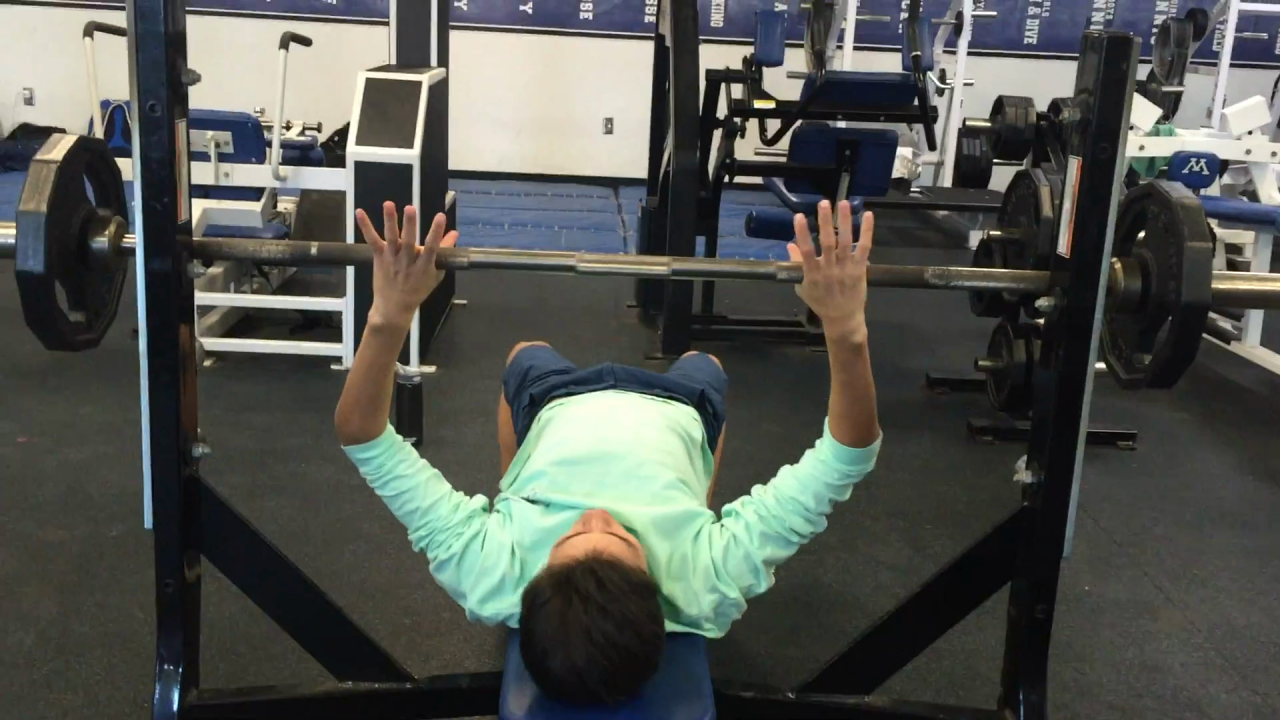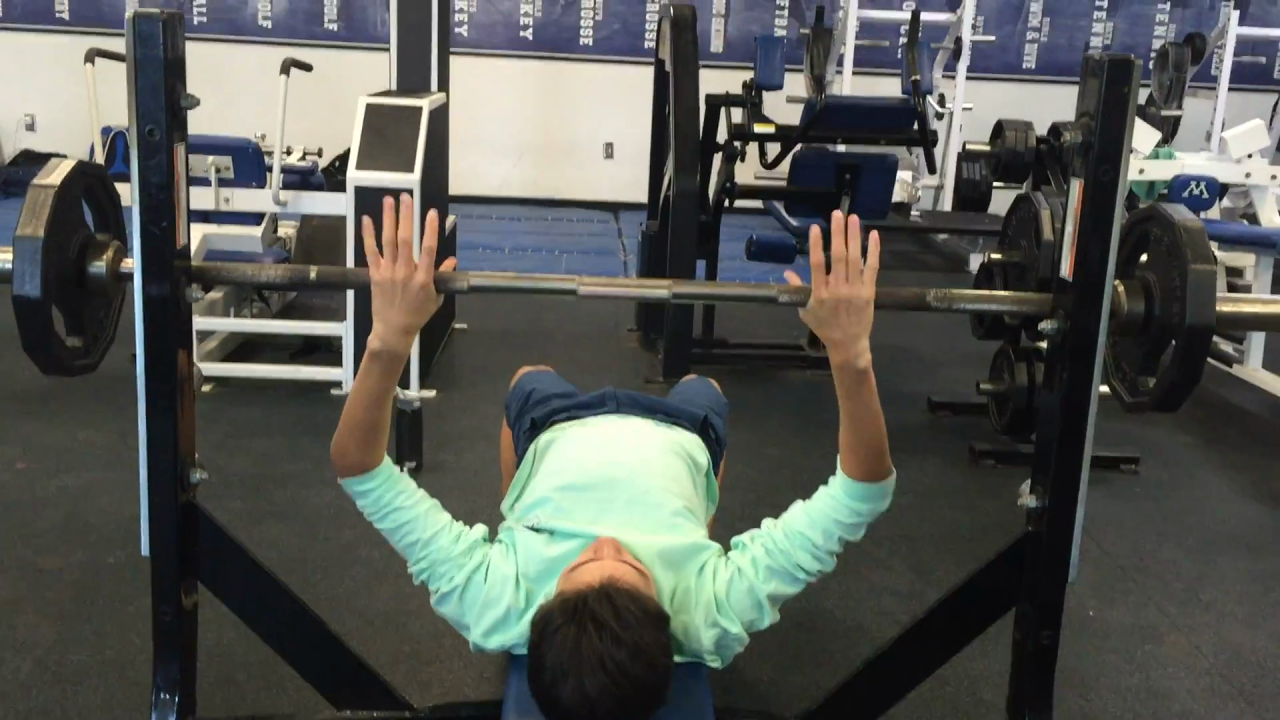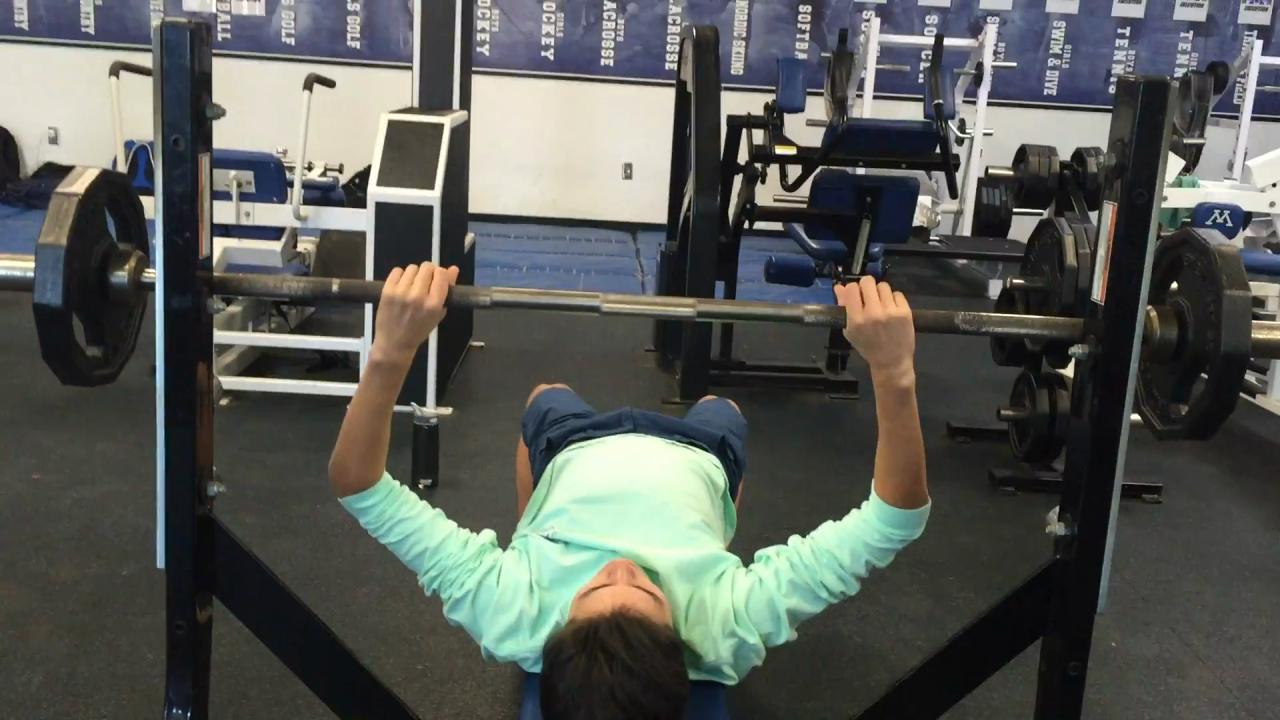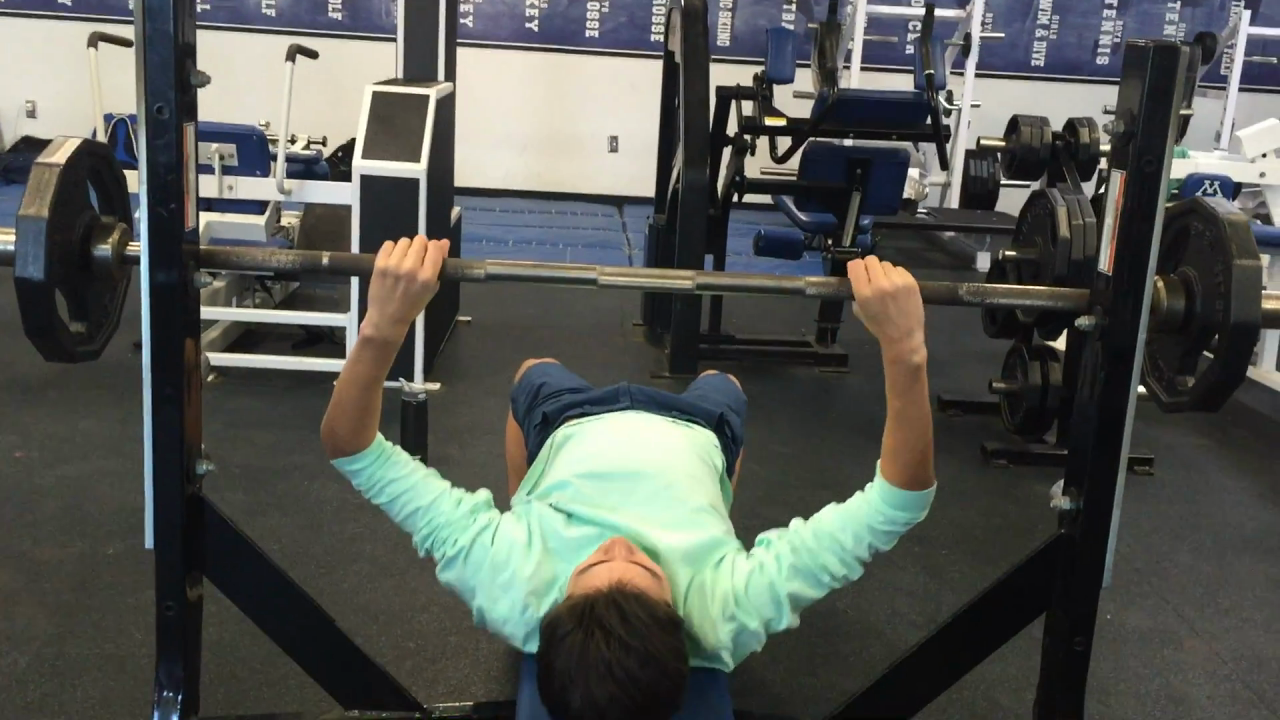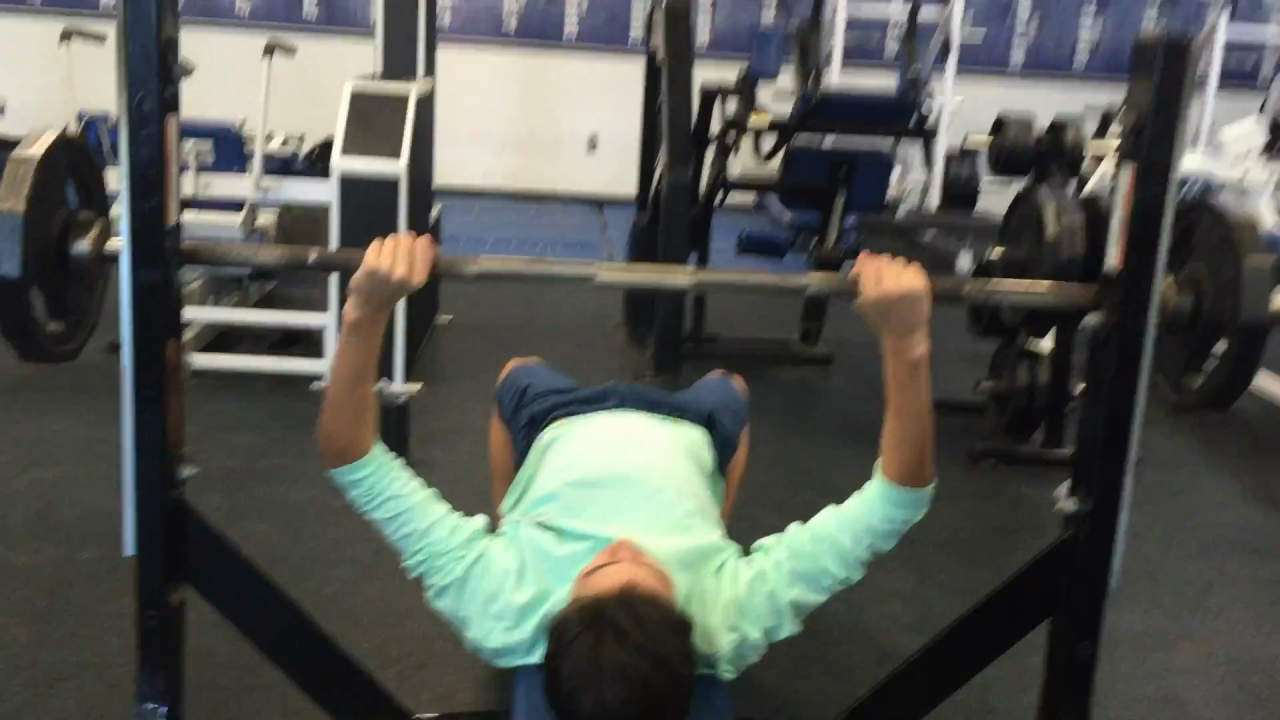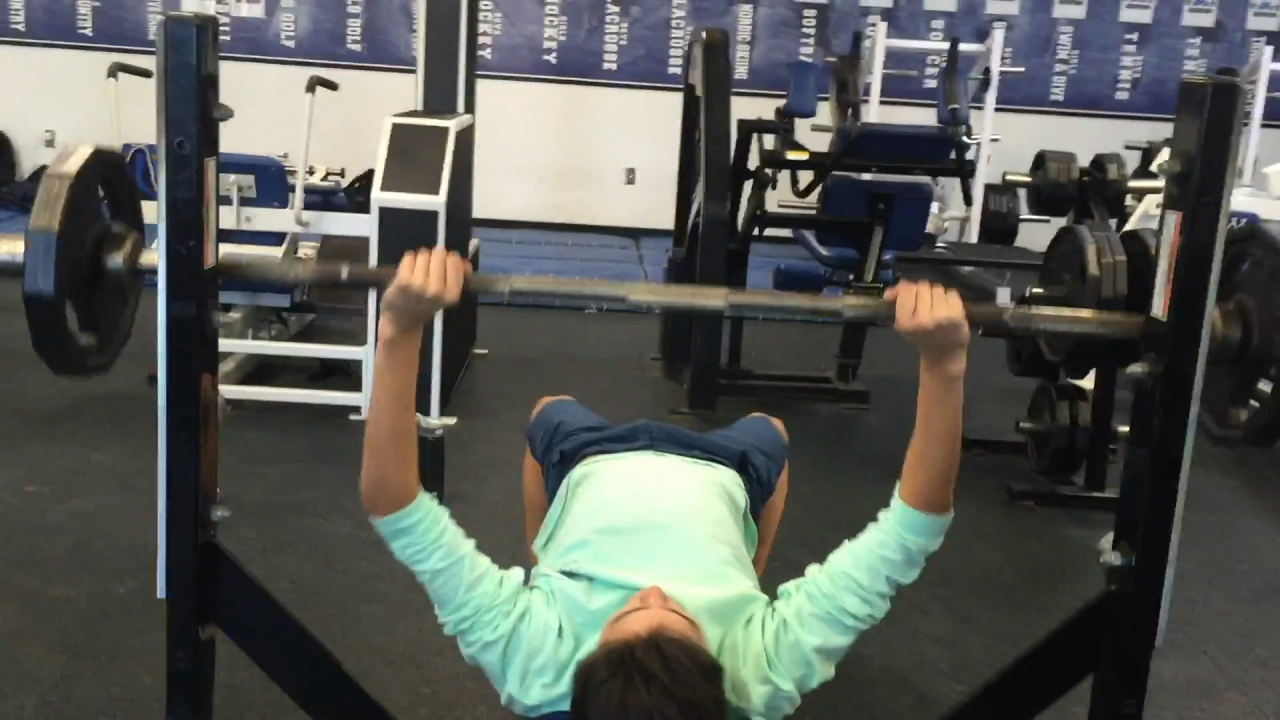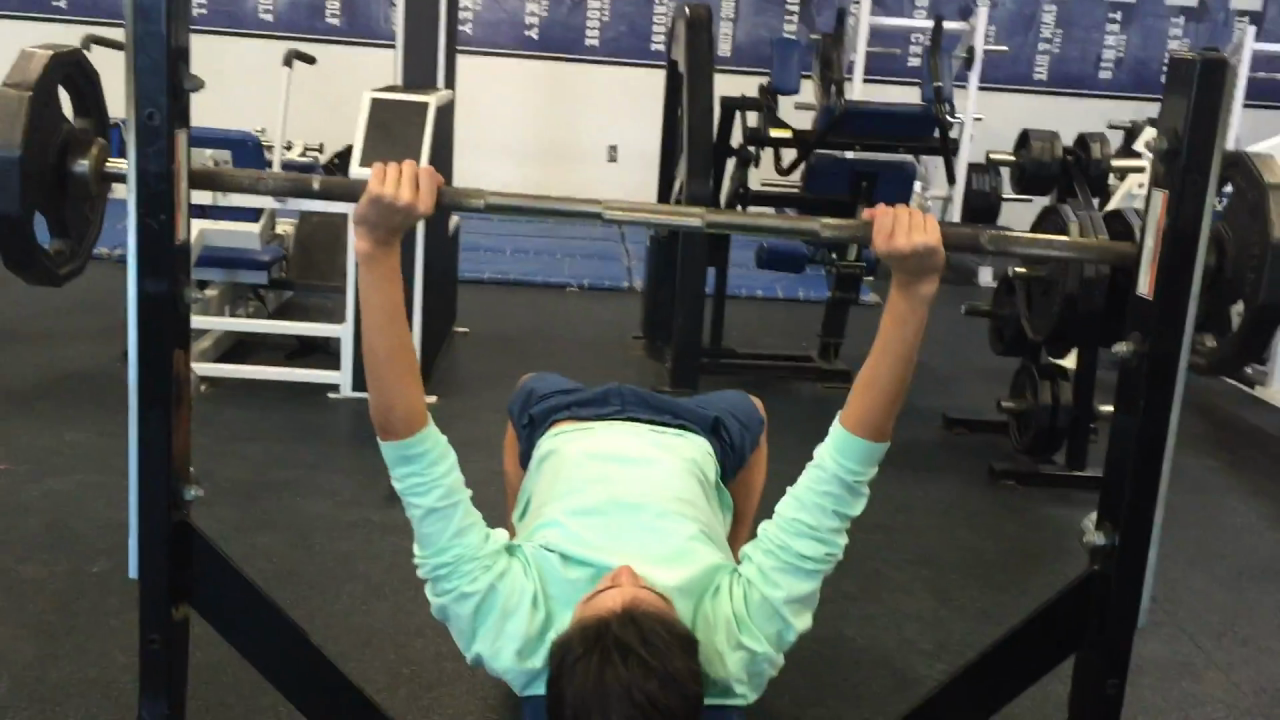
dt=0.4s
person 1, frame 1
left shoulder: (494, 577)
right shoulder: (707, 581)
left elbow: (363, 439)
right elbow: (847, 455)
left wrist: (389, 316)
right wrist: (846, 329)
left knee: (528, 355)
right knee: (702, 365)
person 1, frame 2
left shoulder: (500, 607)
right shoulder: (710, 613)
left elbow: (359, 470)
right elbow: (864, 490)
left wrist: (388, 340)
right wrist: (848, 352)
left knee: (530, 381)
right knee: (702, 391)
person 1, frame 3
left shoulder: (514, 616)
right shoulder: (726, 624)
left elbow: (357, 485)
right elbow: (896, 519)
left wrist: (390, 351)
right wrist: (893, 373)
left knee: (548, 397)
right knee: (719, 408)
person 1, frame 4
left shoulder: (512, 588)
right shoulder: (728, 609)
left elbow: (351, 450)
right elbow: (899, 501)
left wrist: (382, 326)
right wrist: (903, 347)
left knee: (536, 371)
right knee: (721, 385)
person 1, frame 5
left shoulder: (502, 611)
right shoulder: (731, 620)
left elbow: (350, 463)
right elbow: (897, 502)
left wrist: (365, 313)
right wrist: (906, 344)
left knee: (520, 375)
right knee: (724, 388)
person 1, frame 6
left shoulder: (534, 662)
left elbow: (393, 509)
right elbow: (910, 531)
left wrist: (400, 330)
right wrist: (943, 365)
left knee: (553, 412)
right knee: (765, 431)
person 1, frame 7
left shoulder: (508, 634)
right shoulder: (738, 643)
left elbow: (409, 451)
right elbow: (848, 463)
left wrist: (377, 247)
right wrist: (912, 288)
left knee: (534, 391)
right knee: (743, 411)
